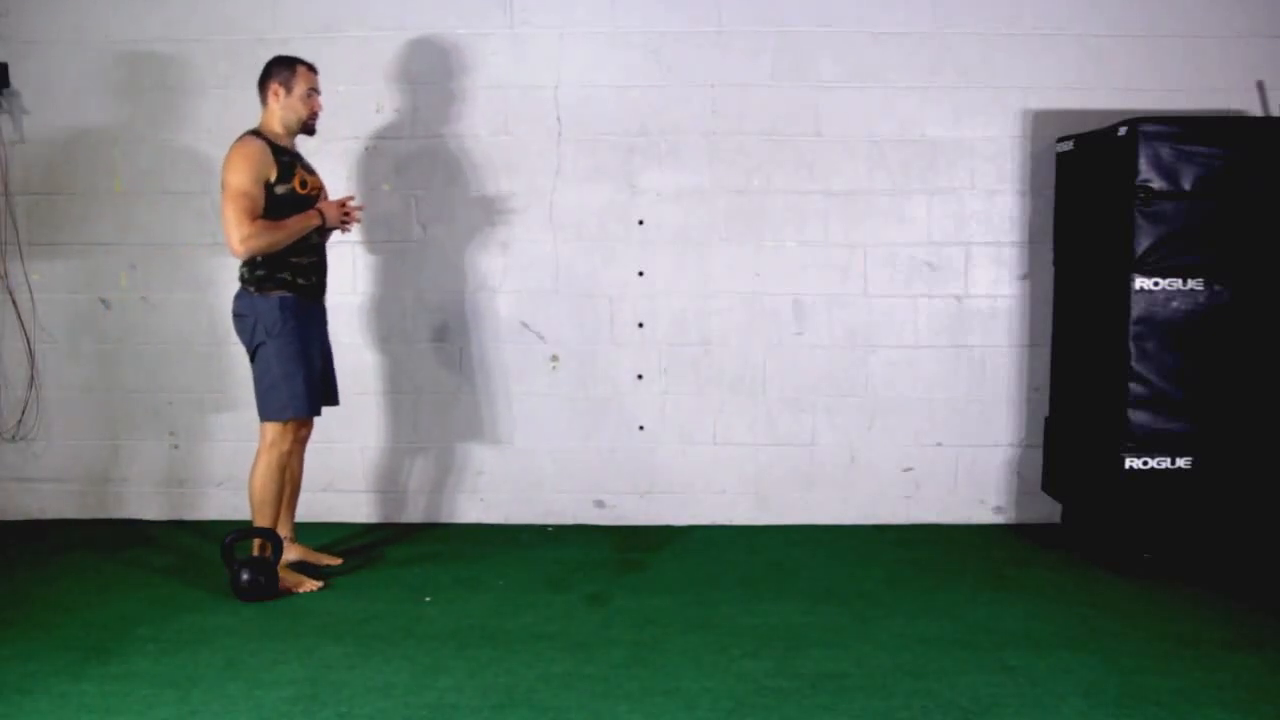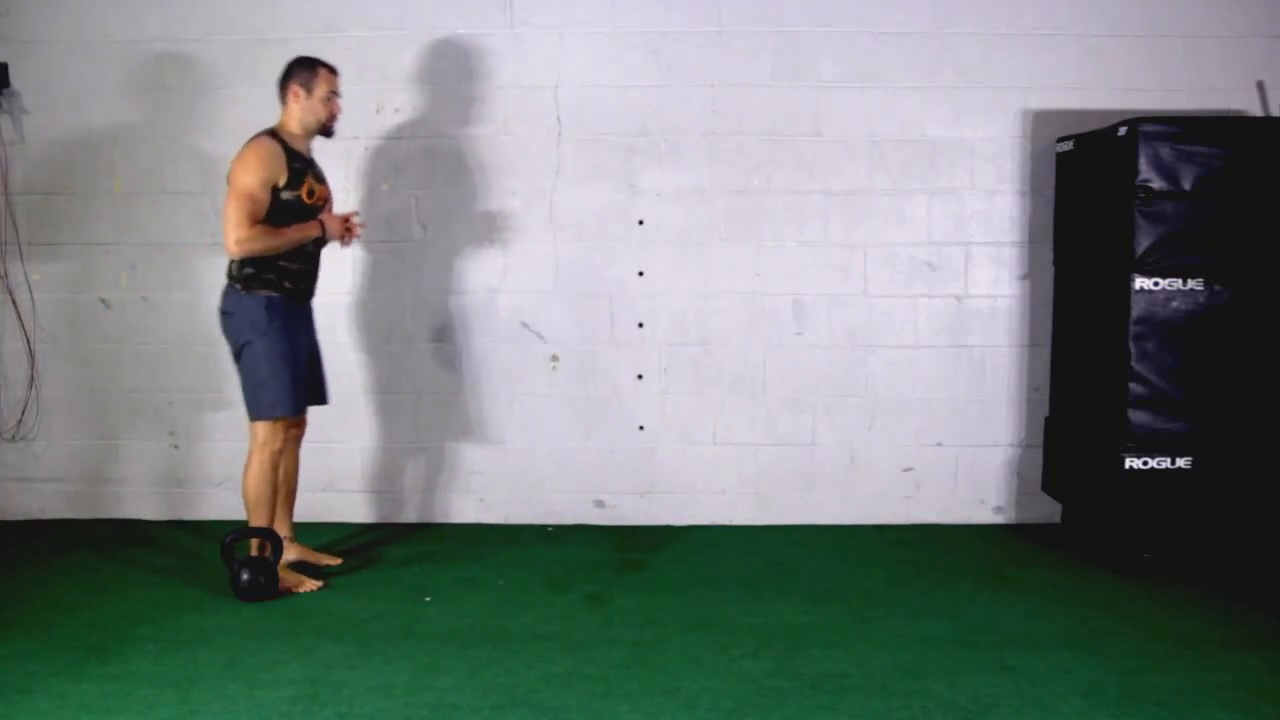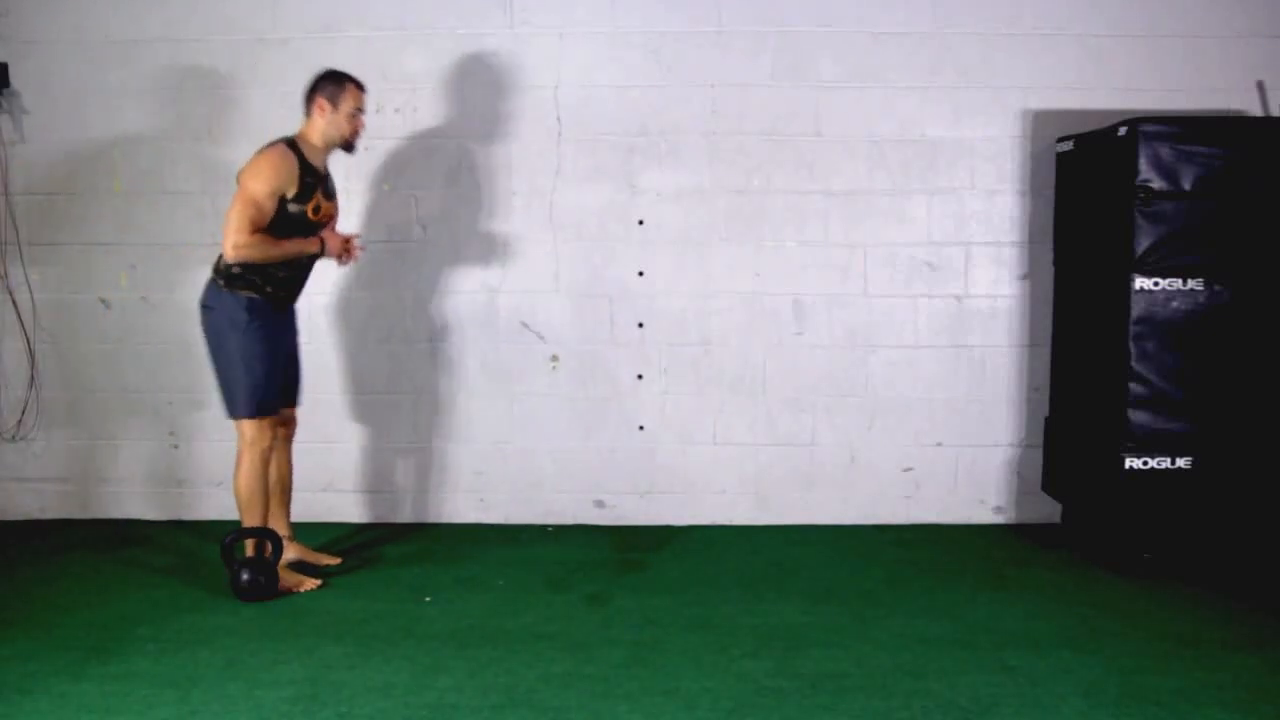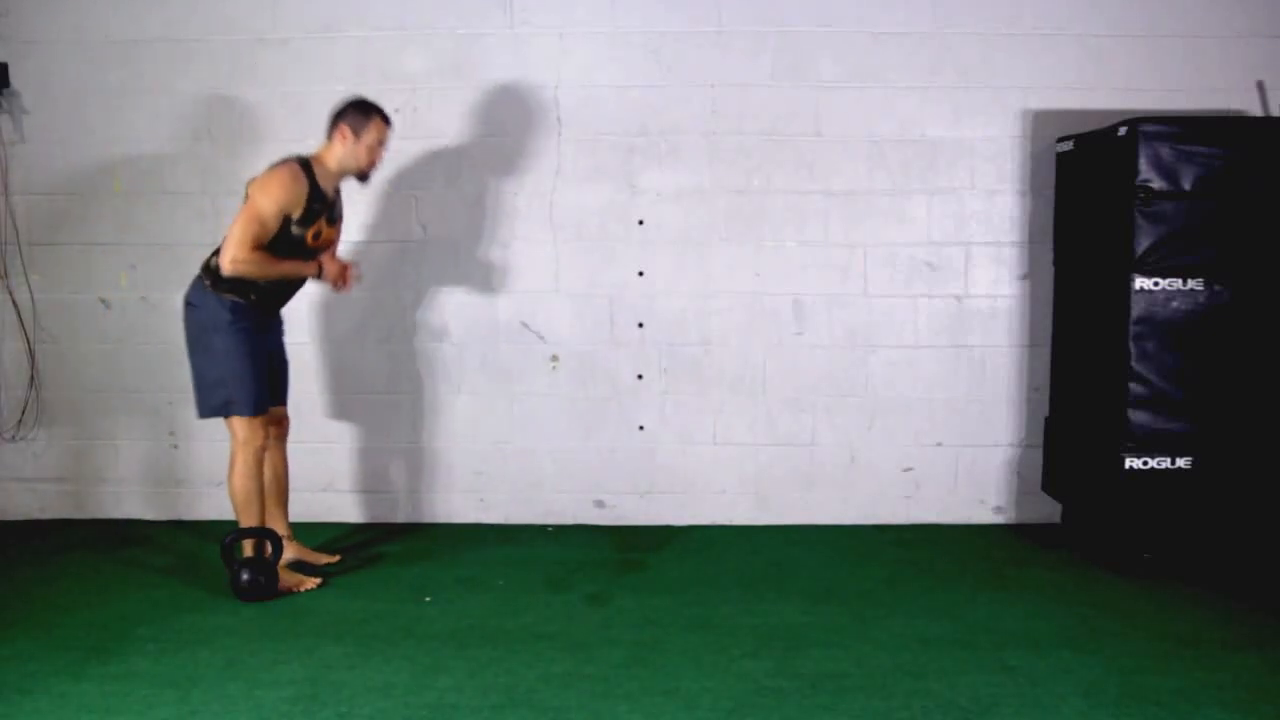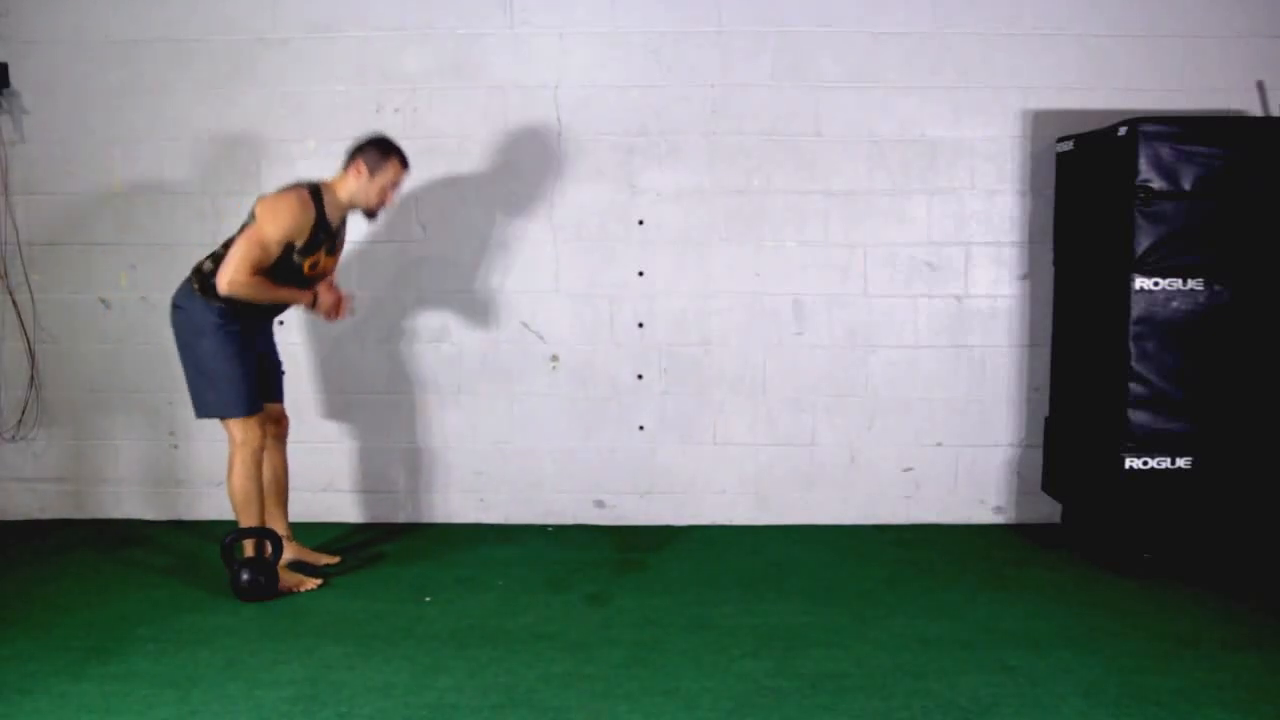
dt=0.1s
person 1, frame 1
left shoulder: (291, 156)
right shoulder: (250, 153)
right elbow: (243, 238)
left wrist: (332, 219)
right wrist: (319, 216)
left hip: (305, 306)
right hip: (272, 308)
left knee: (299, 430)
right knee: (279, 437)
left ankle: (286, 544)
right ankle: (261, 561)
person 1, frame 2
left shoulder: (304, 159)
right shoulder: (262, 154)
right elbow: (239, 240)
left wrist: (333, 229)
right wrist: (318, 227)
left hip: (292, 306)
right hip: (259, 307)
left knee: (292, 429)
right knee: (271, 435)
left ankle: (285, 543)
right ankle: (259, 561)
person 1, frame 3
left shoulder: (322, 171)
right shoulder: (278, 163)
right elbow: (237, 244)
left wrist: (332, 247)
right wrist: (318, 245)
left hip: (275, 308)
right hip: (237, 307)
left knee: (282, 426)
right knee: (258, 434)
left ankle: (283, 543)
person 1, frame 4
left shoulder: (331, 194)
right shoulder: (287, 181)
right elbow: (234, 259)
left wrist: (330, 270)
right wrist: (315, 268)
left hip: (260, 313)
right hip: (223, 309)
left knee: (275, 427)
right knee: (251, 435)
left ankle: (283, 542)
right ankle: (255, 560)
person 1, frame 5
left shoulder: (337, 218)
right shoulder: (295, 208)
left elbow: (307, 279)
right elbow: (231, 280)
left wrist: (325, 298)
right wrist: (309, 299)
left hip: (245, 316)
right hip: (207, 311)
left knee: (274, 425)
right knee: (249, 435)
left ankle: (282, 544)
